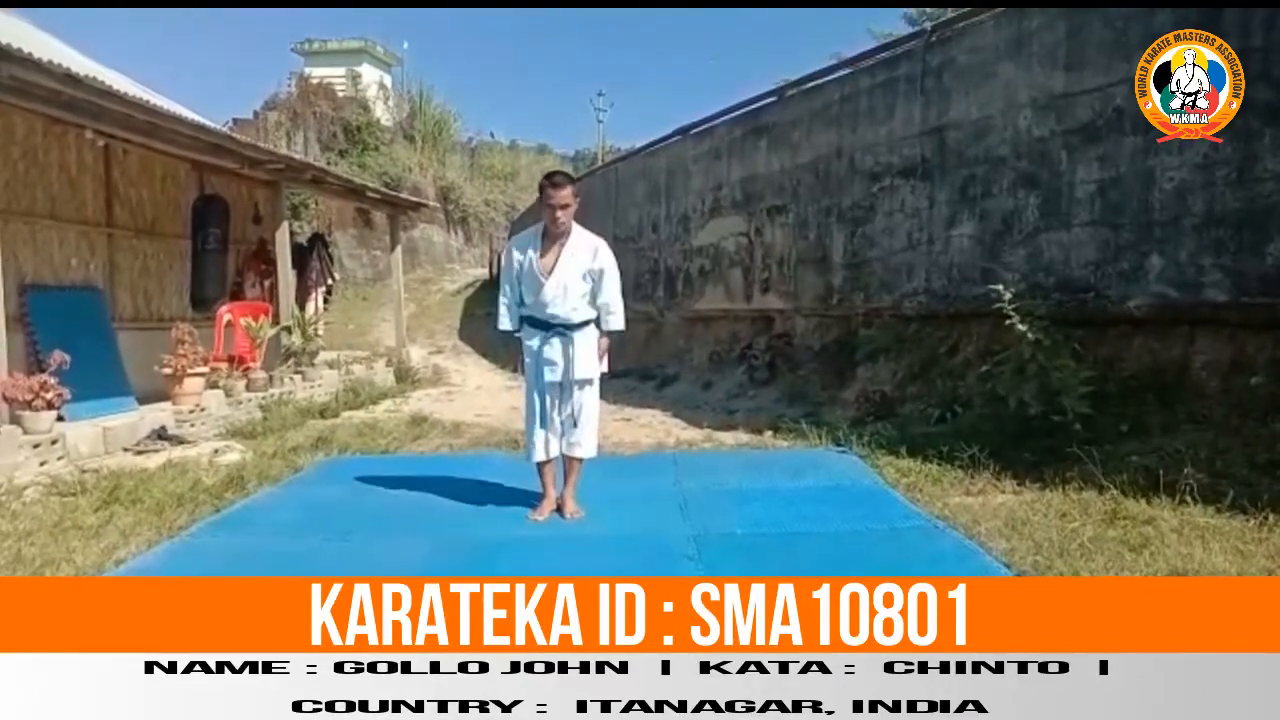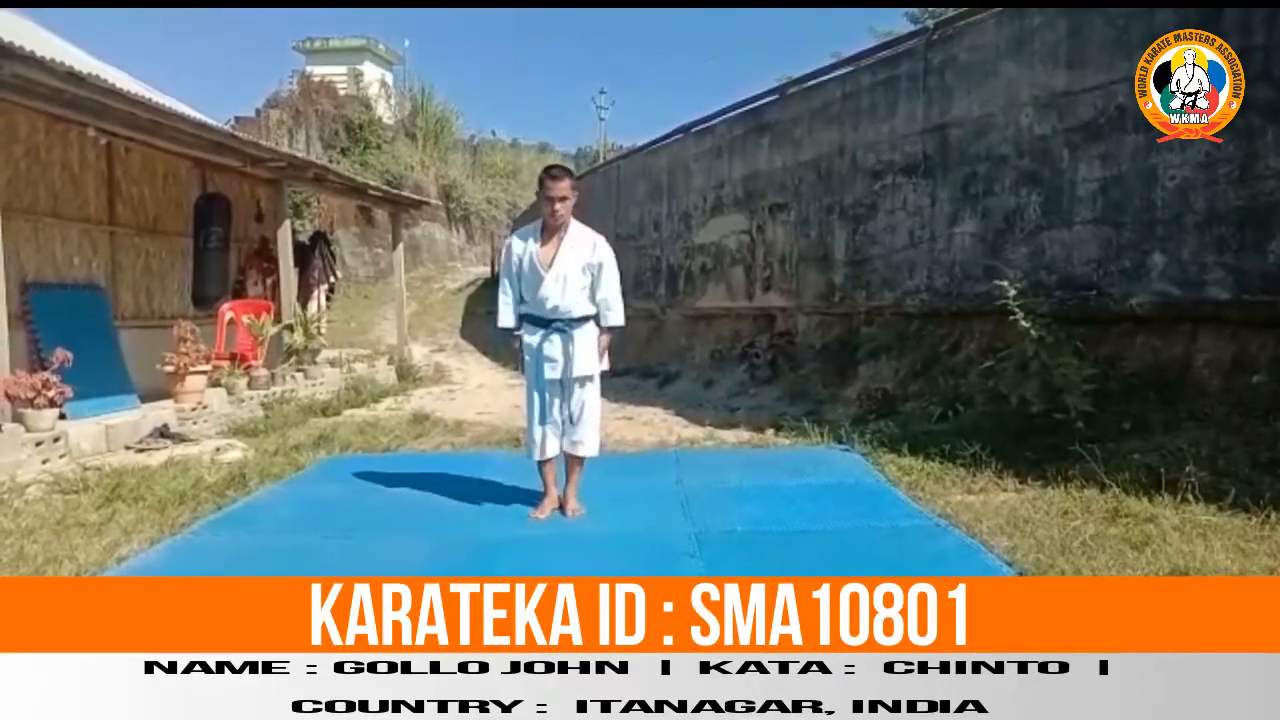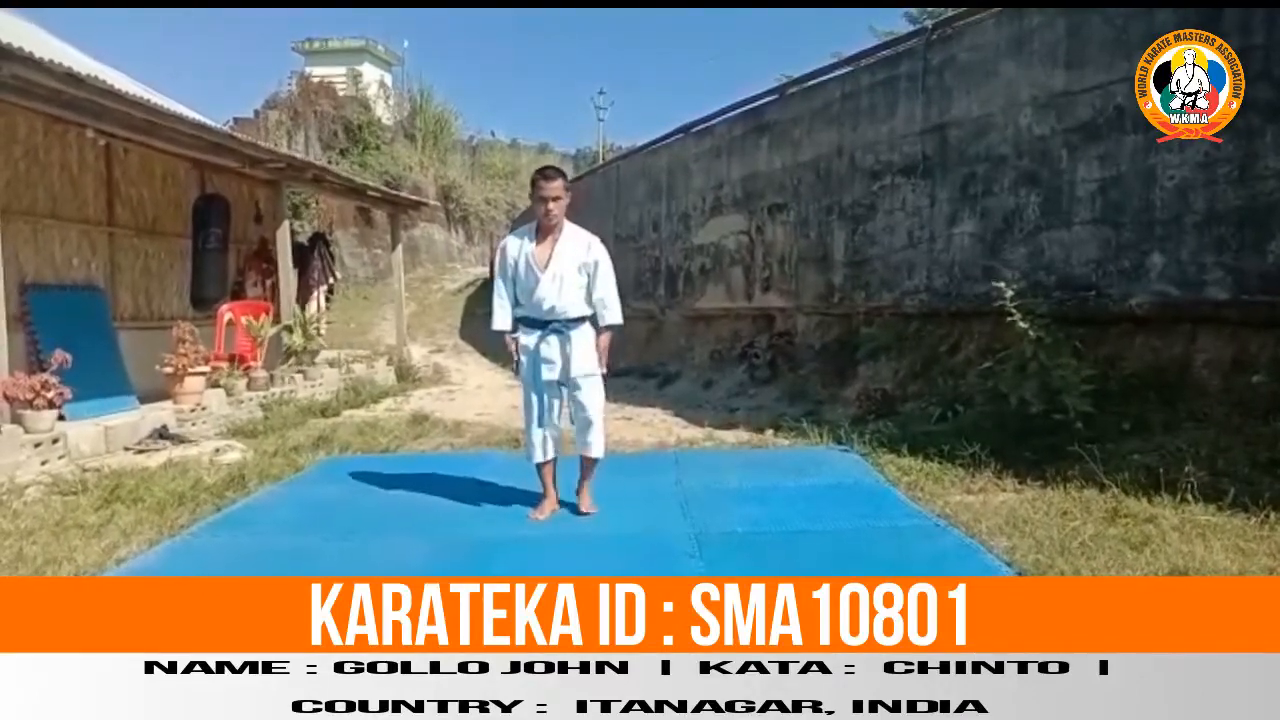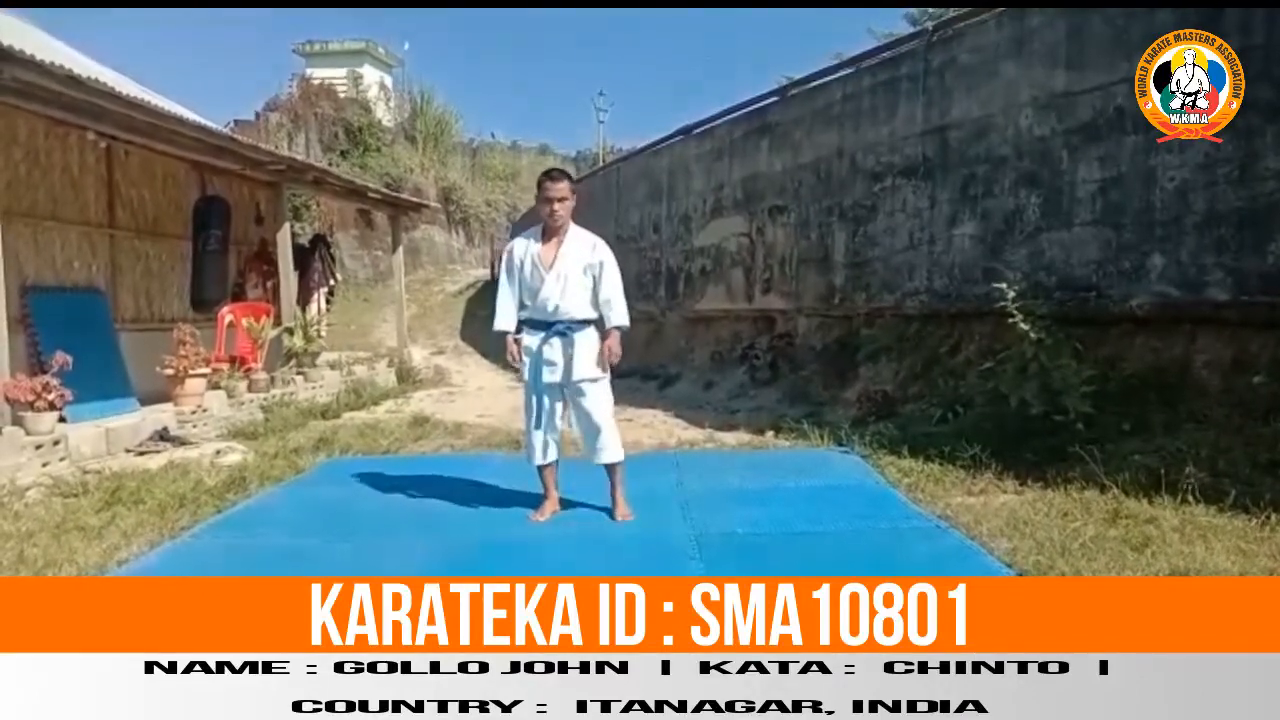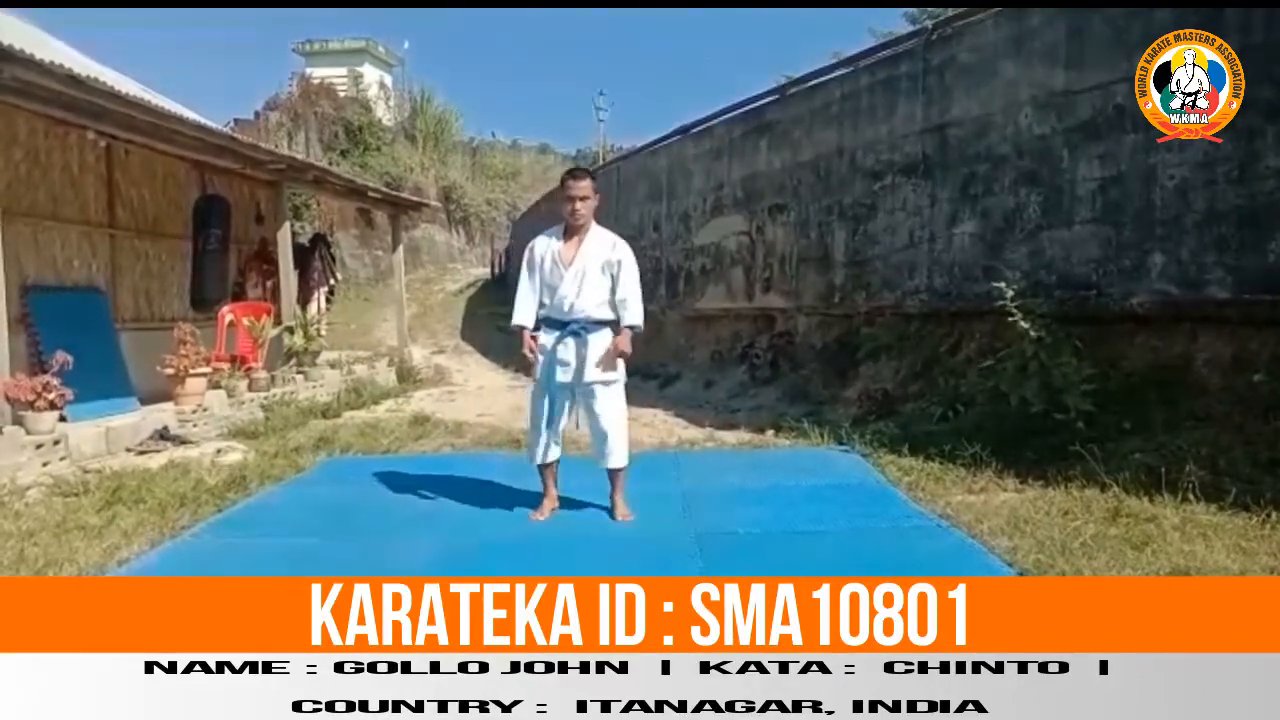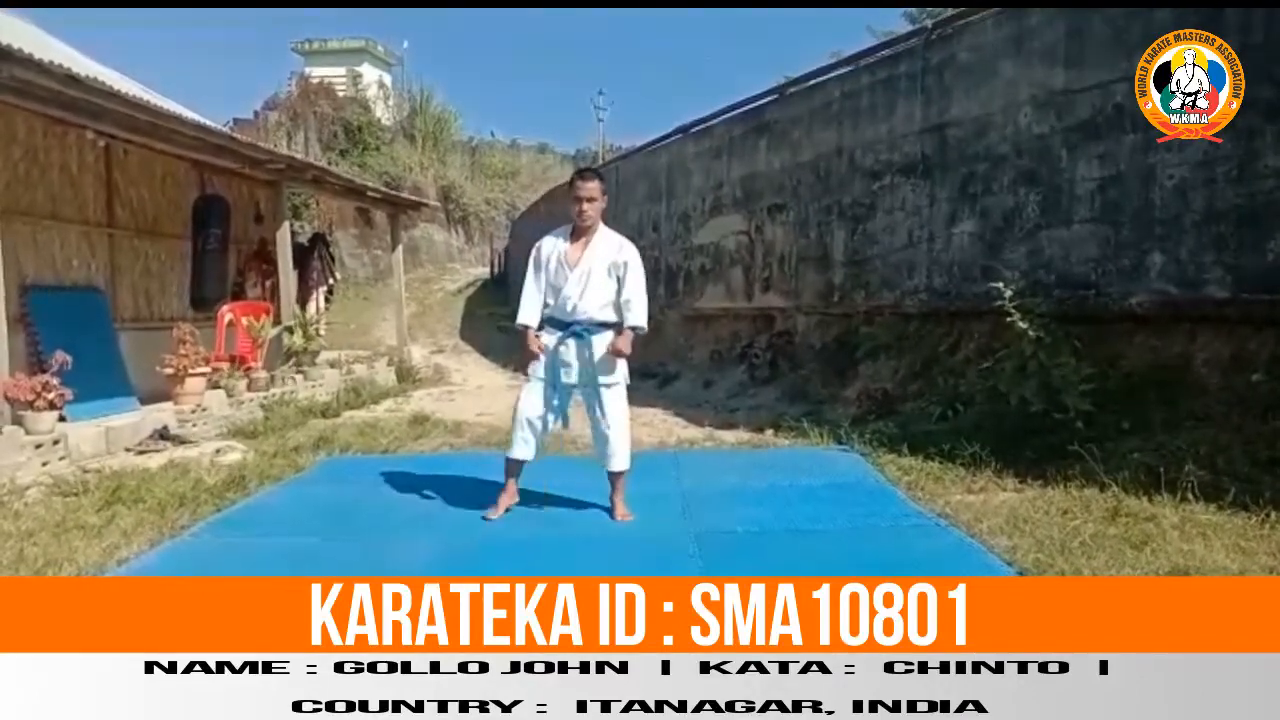
dt=0.3s
person 1, frame 1
left shoulder: (595, 248)
right shoulder: (519, 246)
left elbow: (608, 297)
right elbow: (509, 295)
left wrist: (605, 338)
right wrist: (516, 339)
left hip: (580, 341)
right hip: (538, 341)
left knee: (580, 417)
right knee: (541, 417)
left ankle: (569, 493)
right ankle: (548, 494)
person 1, frame 2
left shoulder: (593, 243)
right shoulder: (518, 243)
left elbow: (607, 292)
right elbow: (509, 292)
left wrist: (606, 334)
right wrist: (516, 336)
left hip: (580, 338)
right hip: (538, 338)
left knee: (581, 415)
right knee: (541, 416)
left ankle: (571, 491)
right ankle: (549, 493)
person 1, frame 3
left shoulder: (587, 244)
right shoulder: (512, 245)
left elbow: (603, 291)
right elbow: (504, 294)
left wrist: (606, 332)
right wrist: (508, 337)
left hip: (578, 339)
right hip: (534, 341)
left knee: (590, 412)
right knee: (539, 419)
left ankle: (584, 487)
right ankle: (549, 494)
person 1, frame 4
left shoulder: (593, 246)
right shoulder: (518, 248)
left elbow: (610, 292)
right elbow: (508, 294)
left wrist: (614, 334)
right wrist: (510, 337)
left hip: (582, 341)
right hip: (537, 343)
left knee: (598, 417)
right knee: (540, 421)
left ankle: (618, 494)
right ankle: (550, 496)
person 1, frame 5
left shoulder: (614, 247)
right shoulder: (541, 246)
left elbow: (628, 293)
right elbow: (528, 291)
left wrist: (626, 332)
right wrist: (525, 332)
left hip: (597, 342)
right hip: (552, 341)
left knee: (609, 420)
right knee: (544, 420)
left ankle: (617, 497)
right ankle: (549, 493)
person 1, frame 6
left shoulder: (621, 248)
right shoulder: (548, 245)
left elbow: (634, 295)
right elbow: (534, 291)
left wrist: (627, 333)
right wrist: (529, 332)
left hip: (600, 343)
right hip: (554, 341)
left knee: (611, 421)
right knee: (529, 411)
left ankle: (618, 498)
right ankle: (510, 489)
